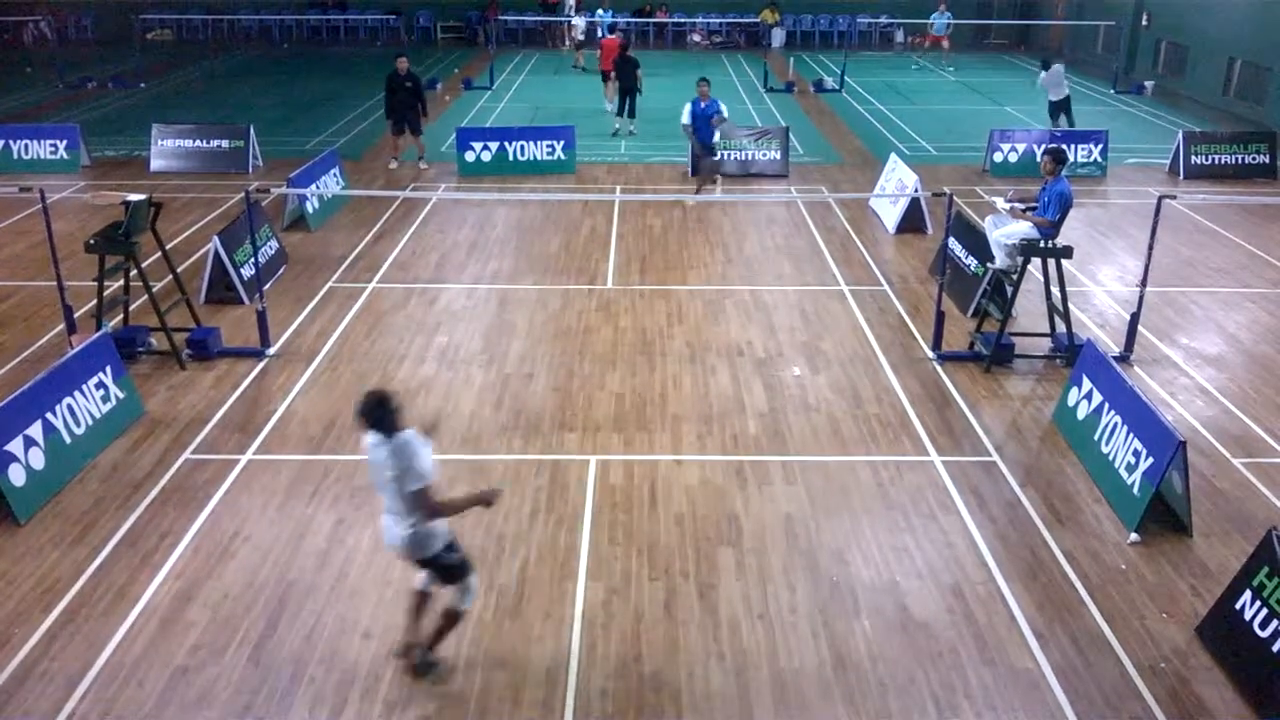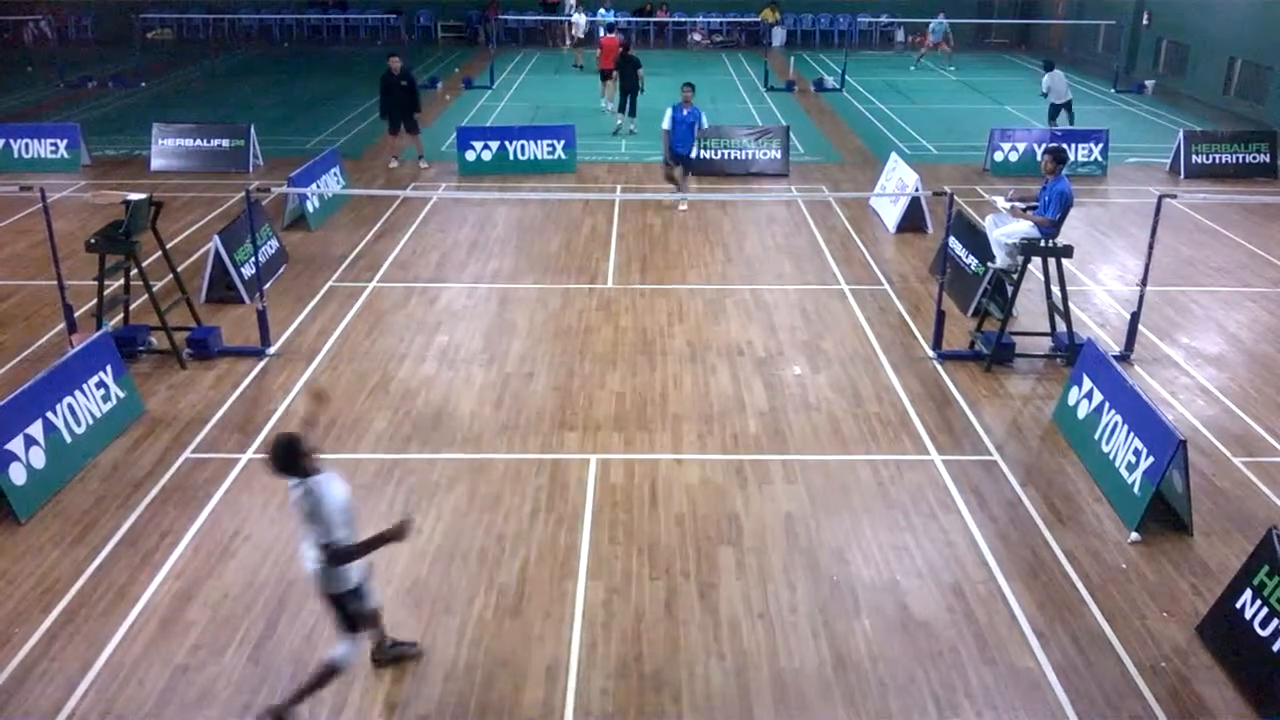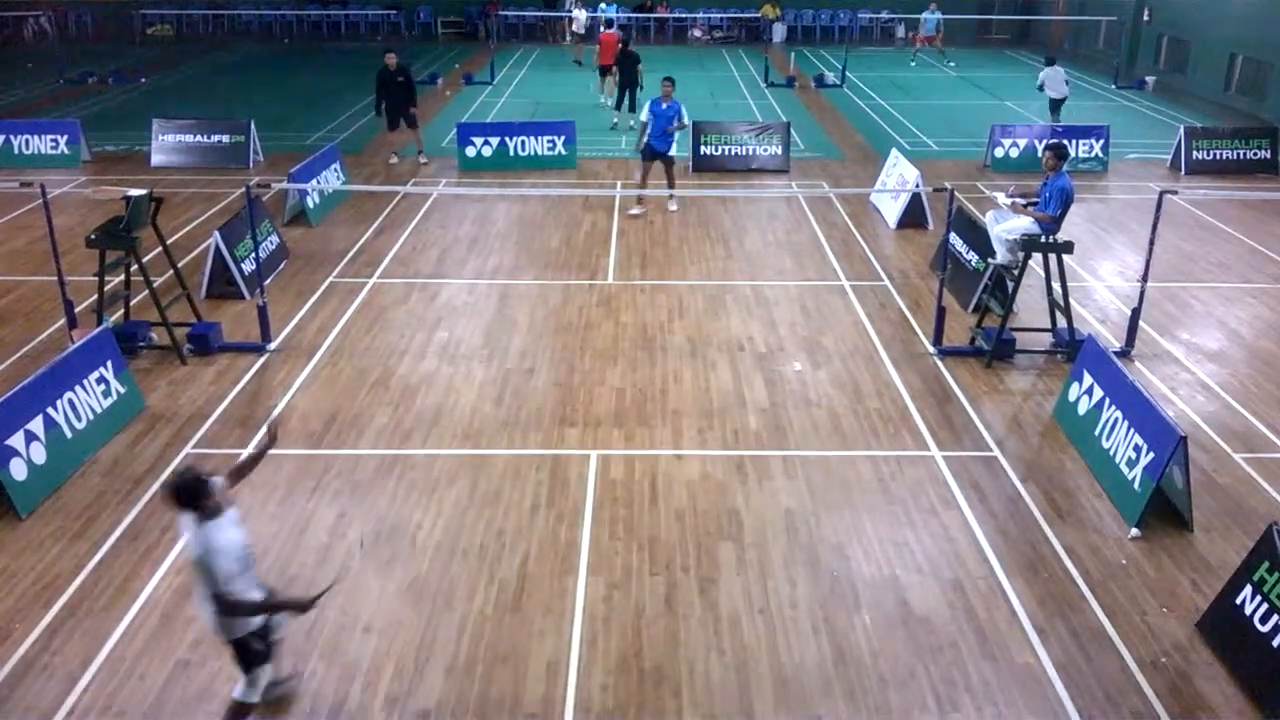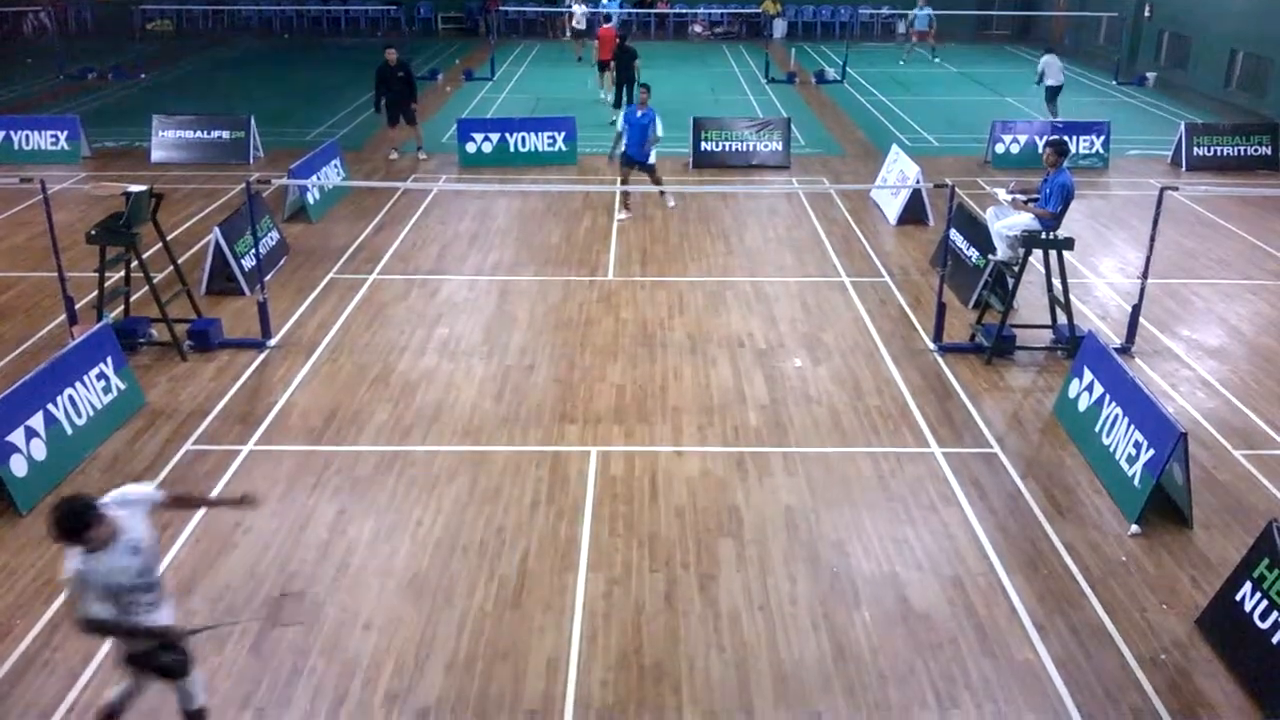
dt=0.2s
person 1, frame 1
left shoulder: (372, 439)
right shoulder: (411, 448)
right elbow: (430, 509)
right wrist: (478, 499)
left hip: (396, 533)
right hip: (425, 537)
left knee: (430, 573)
right knee: (467, 590)
left ankle: (411, 640)
right ankle: (422, 653)
person 1, frame 2
left shoulder: (293, 468)
right shoulder: (323, 500)
right elbow: (335, 557)
left wrist: (310, 416)
right wrist: (386, 537)
left hip: (333, 566)
right hip: (338, 574)
left knee: (365, 596)
right knee: (351, 644)
left ankle: (383, 648)
person 1, frame 3
right shoulder: (212, 546)
left elbow: (231, 477)
right elbow: (228, 606)
left wrist: (265, 448)
right wrist: (288, 605)
left hip: (251, 599)
right hip: (238, 620)
left knee: (275, 621)
right knee: (256, 678)
left ankle: (268, 685)
person 1, frame 4
left shoulder: (127, 499)
right shoulder: (82, 571)
left elbow: (173, 500)
right elbow: (89, 623)
left wrist: (228, 501)
right wrist: (152, 632)
left hip: (155, 611)
right hip: (145, 634)
left knee: (137, 681)
right knee: (190, 686)
